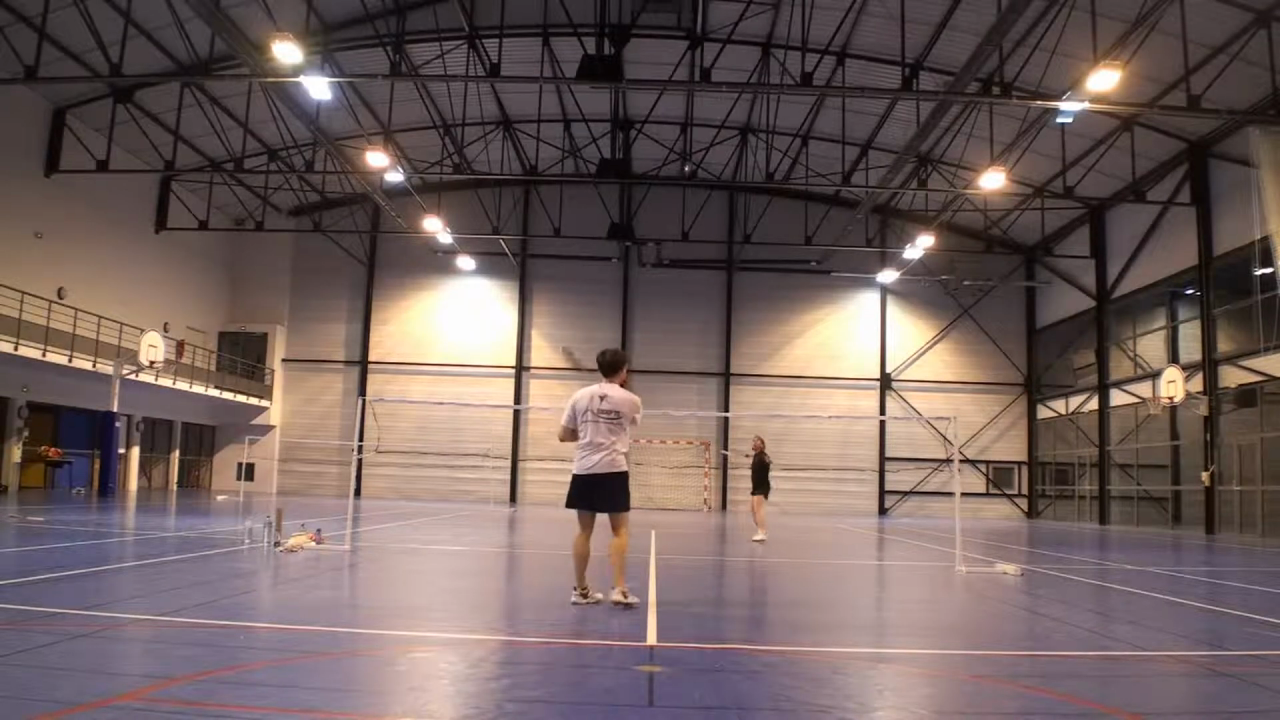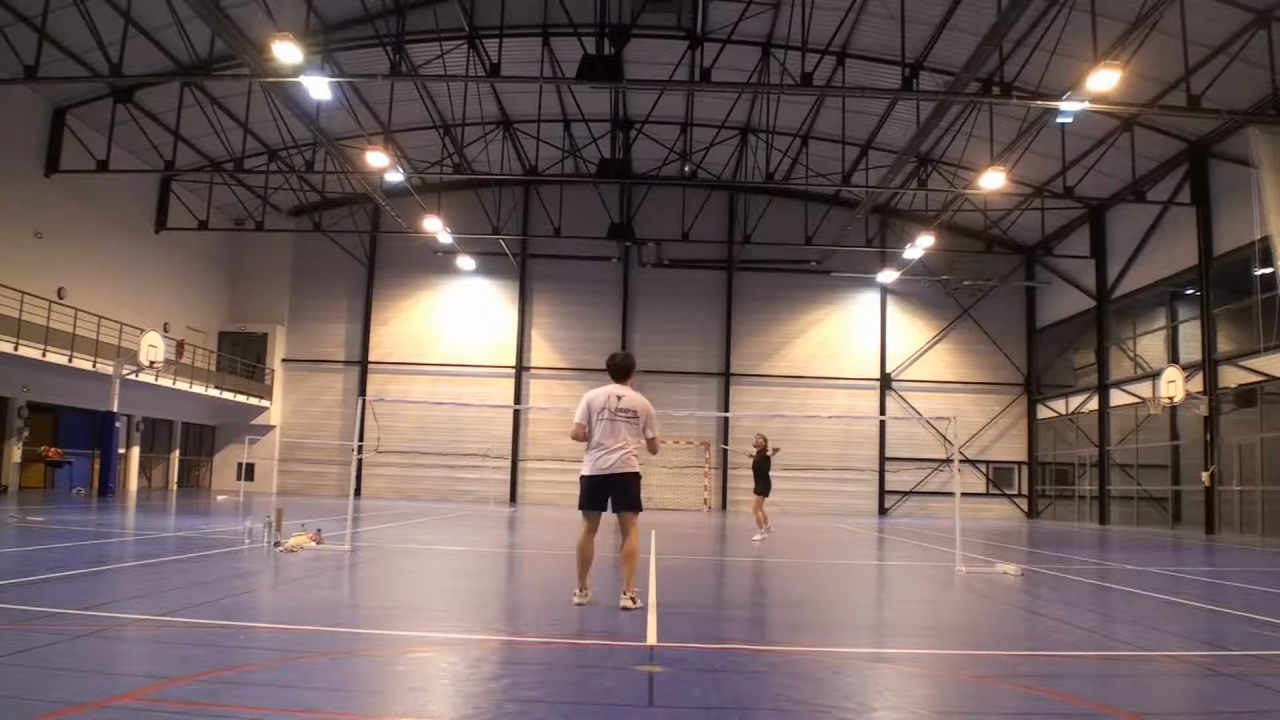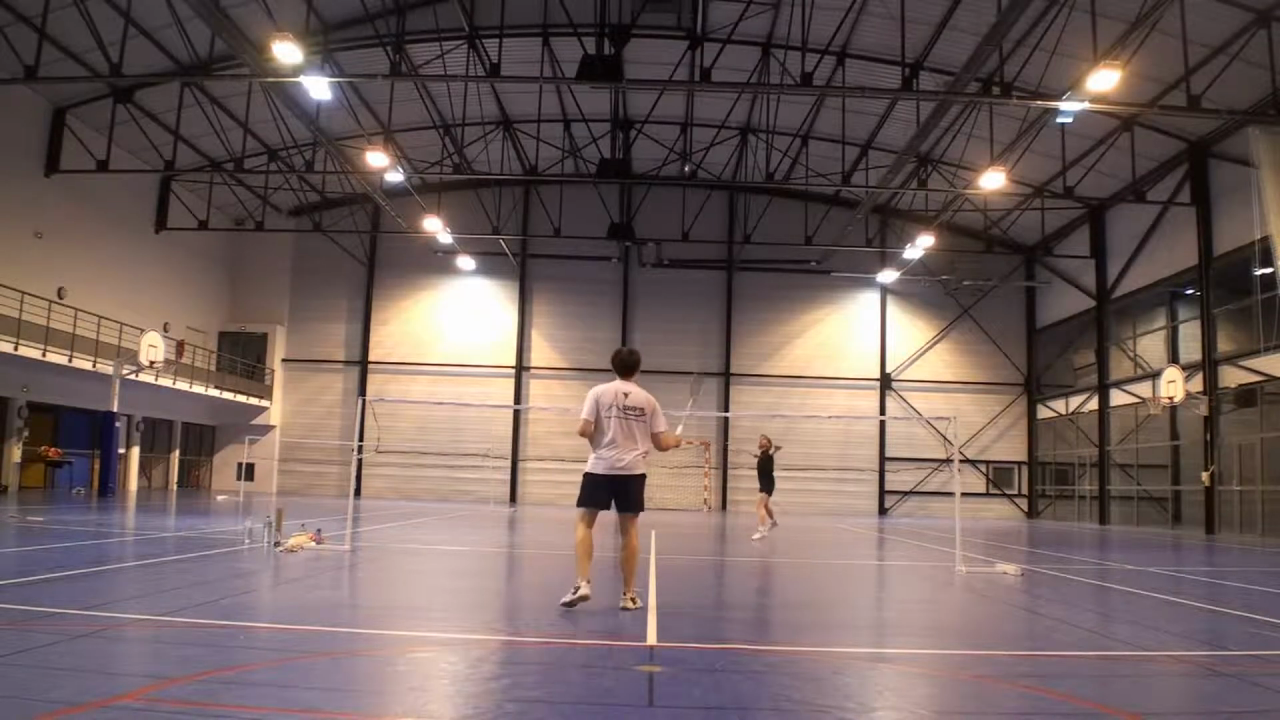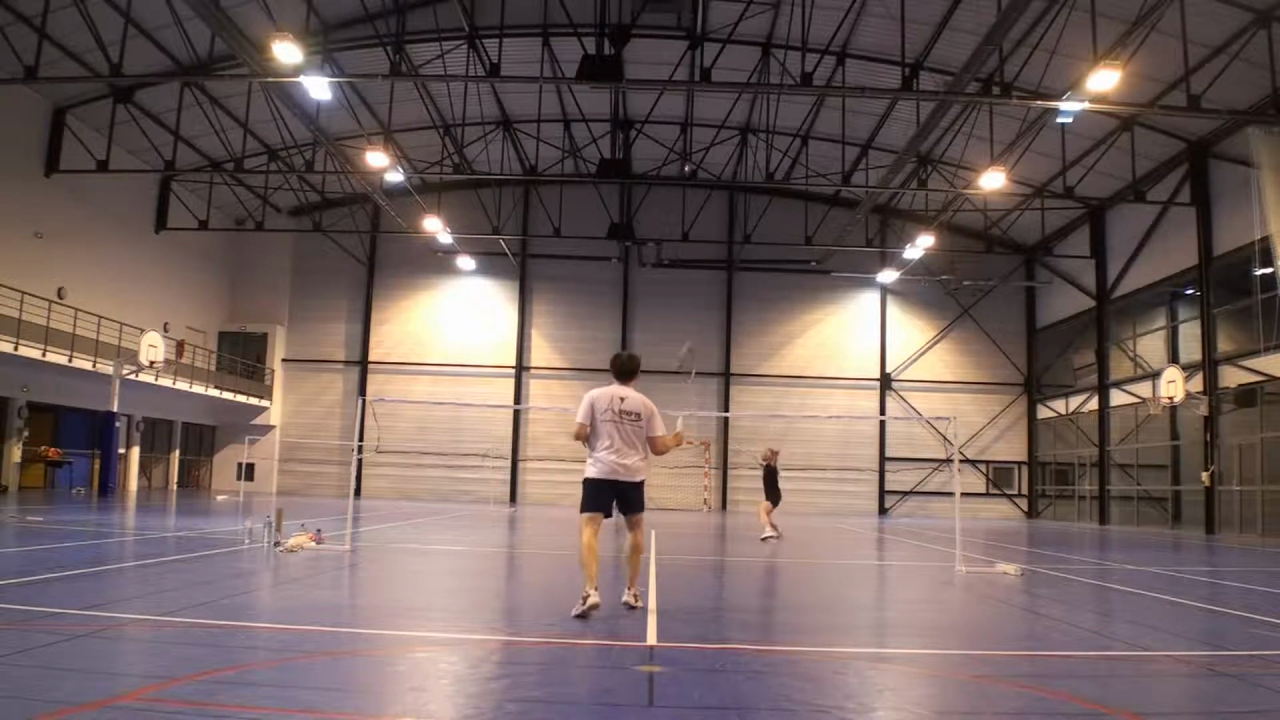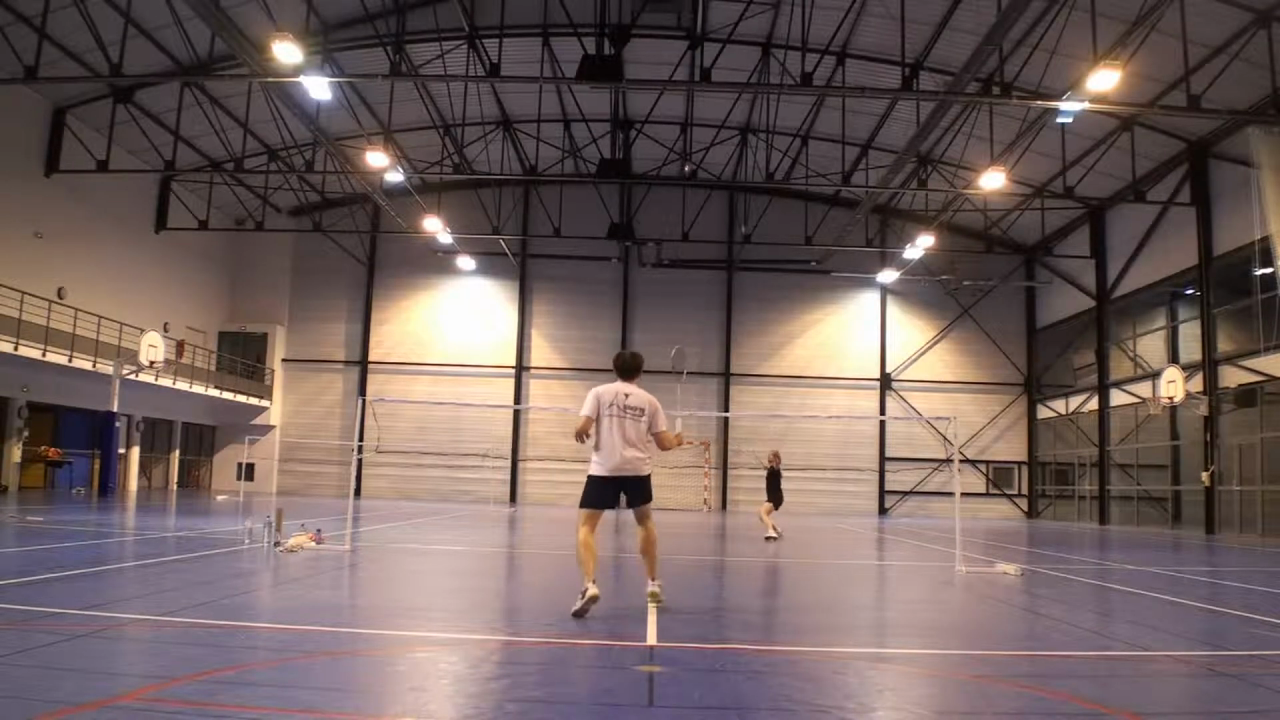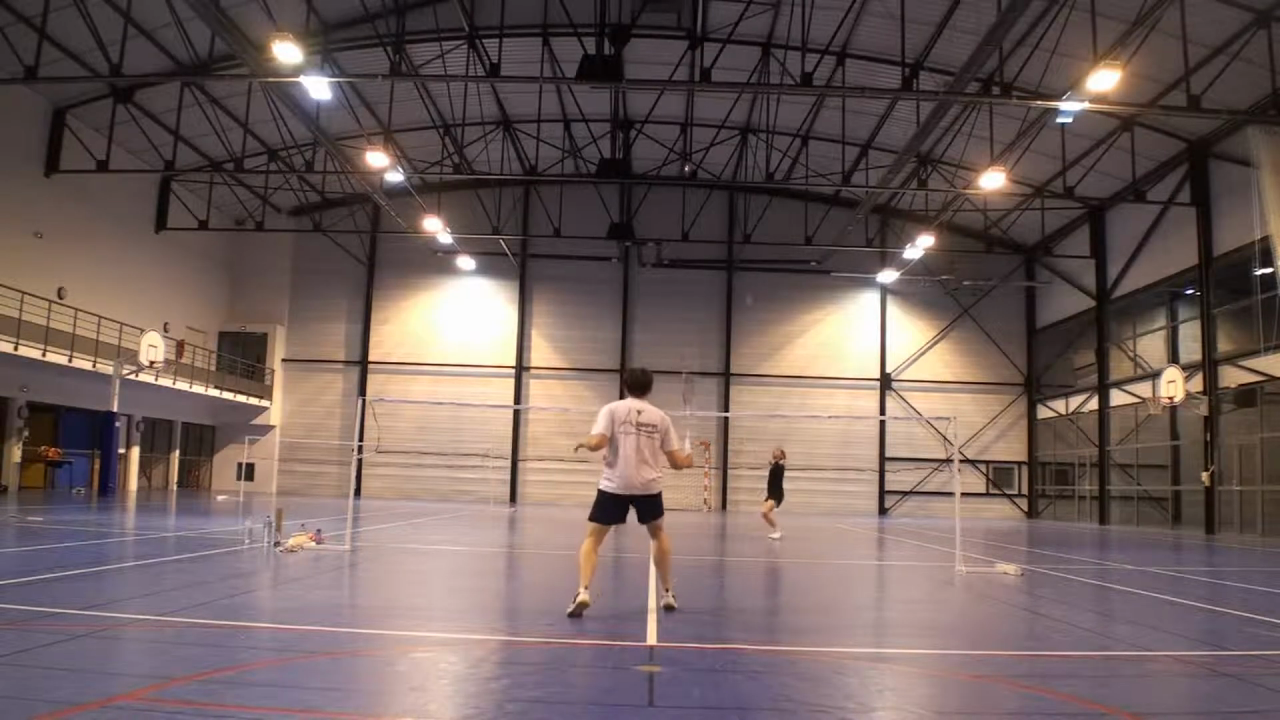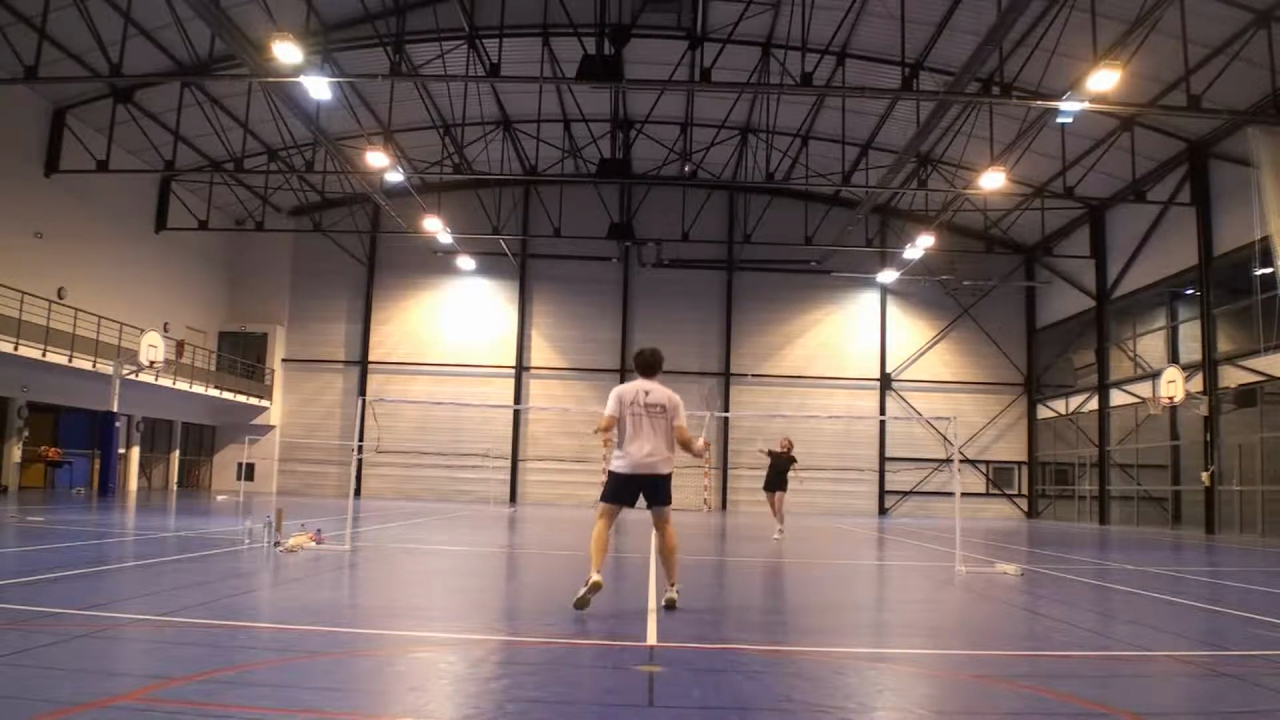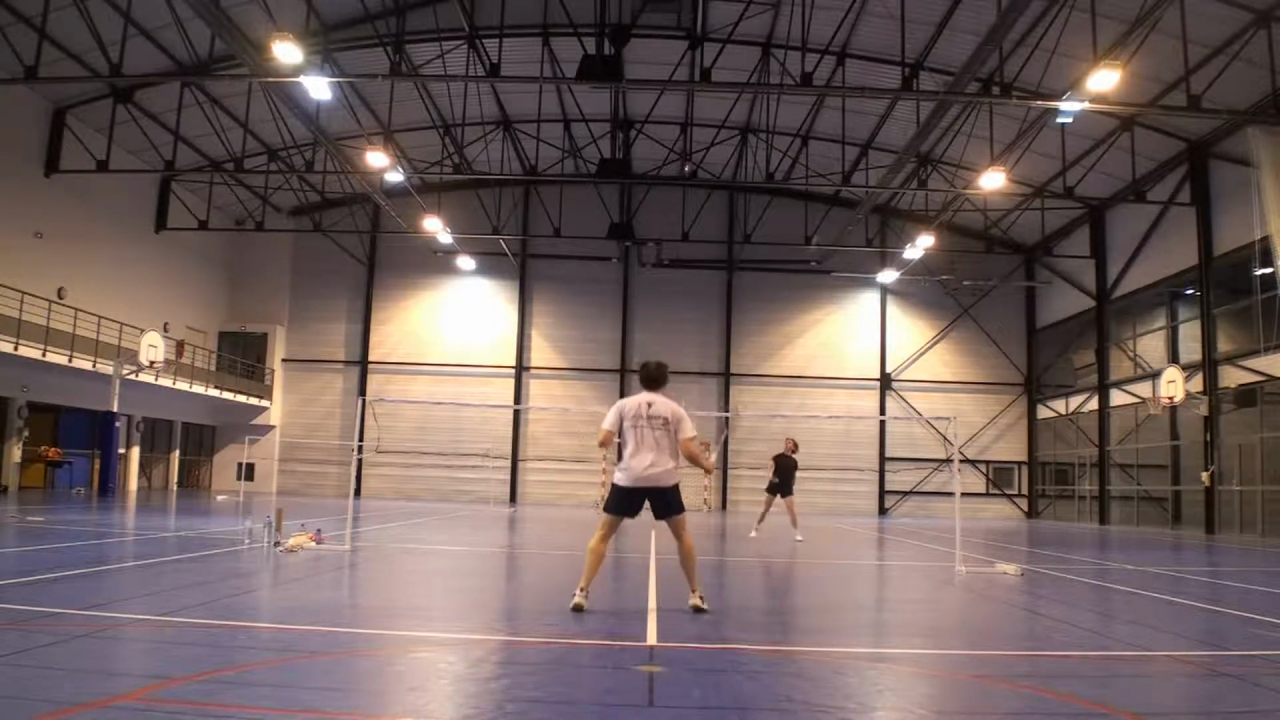
dt=0.2s
person 1, frame 1
left shoulder: (580, 396)
right shoulder: (629, 400)
left elbow: (564, 436)
left hip: (583, 470)
right hip: (613, 471)
left knee: (584, 530)
right knee: (620, 531)
left ankle: (581, 589)
right ankle: (619, 589)
person 1, frame 2
left shoulder: (592, 396)
right shoulder: (643, 404)
left elbow: (576, 434)
right elbow: (654, 449)
left hip: (594, 470)
right hip: (626, 471)
left knee: (588, 529)
right knee: (629, 533)
left ankle: (581, 590)
right ankle: (628, 593)
person 1, frame 3
left shoulder: (598, 392)
right shoulder: (649, 401)
left elbow: (583, 430)
right elbow: (662, 444)
right wrist: (675, 441)
left hip: (600, 468)
right hip: (632, 471)
left knee: (584, 525)
right knee: (629, 532)
left ankle: (582, 584)
right ankle: (628, 595)
person 1, frame 4
left shoulder: (595, 396)
right shoulder: (646, 404)
left elbow: (579, 433)
right elbow: (658, 448)
left wrist: (590, 437)
right wrist: (674, 441)
left hip: (599, 473)
right hip: (632, 475)
left knee: (589, 531)
right knee: (635, 529)
left ankle: (591, 592)
right ankle: (631, 591)
person 1, frame 5
left shoulder: (599, 393)
right shoulder: (649, 401)
left elbow: (582, 427)
right elbow: (664, 444)
left wrist: (579, 433)
right wrist: (677, 440)
left hip: (604, 470)
right hip: (637, 470)
left knee: (586, 527)
right knee: (645, 523)
left ankle: (589, 586)
right ankle: (653, 583)
person 1, frame 6
left shoulder: (612, 410)
right shoulder: (661, 418)
left elbow: (597, 443)
right elbow: (675, 461)
left wrist: (584, 444)
right wrist: (687, 461)
left hip: (614, 486)
right hip: (649, 487)
left knee: (592, 540)
right knee: (659, 535)
left ankle: (583, 591)
right ankle: (668, 594)
person 1, frame 7
left shoulder: (621, 391)
right shoulder: (671, 398)
left elbow: (606, 426)
right elbow: (682, 438)
left wrist: (600, 428)
right wrist: (697, 450)
left hip: (625, 466)
right hip: (659, 468)
left knee: (603, 521)
right knee: (663, 526)
left ankle: (594, 576)
right ankle: (671, 588)
person 1, frame 8
left shoulder: (624, 405)
right shoulder: (675, 410)
left elbow: (604, 441)
right elbow: (689, 451)
left wrist: (611, 440)
right wrist: (706, 465)
left hip: (628, 478)
right hip: (664, 480)
left knee: (604, 533)
right knee: (681, 533)
left ankle: (582, 592)
right ankle: (695, 594)
